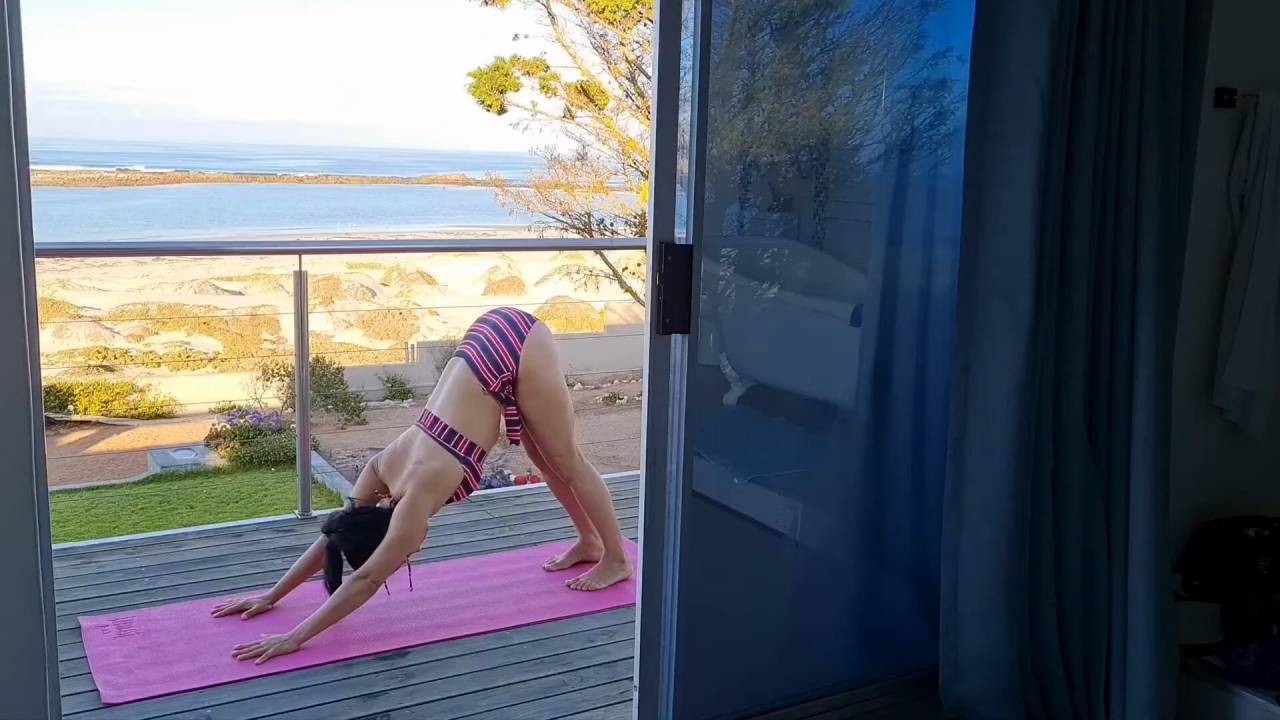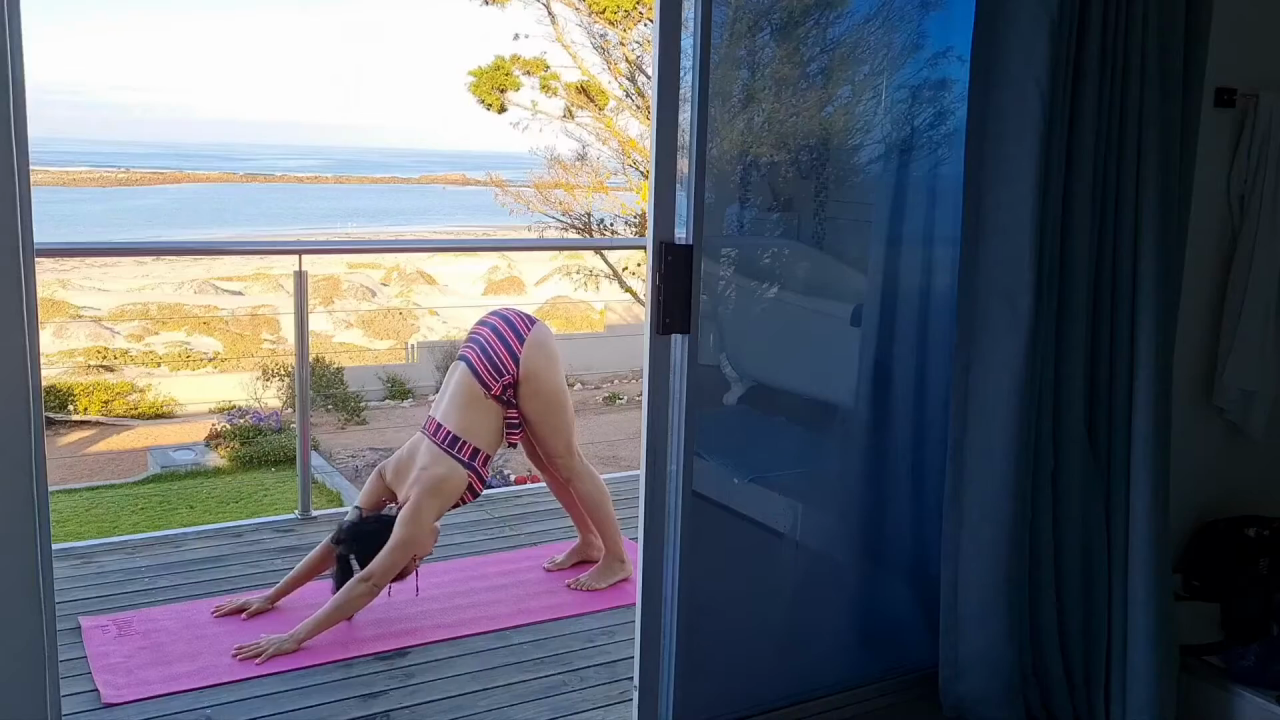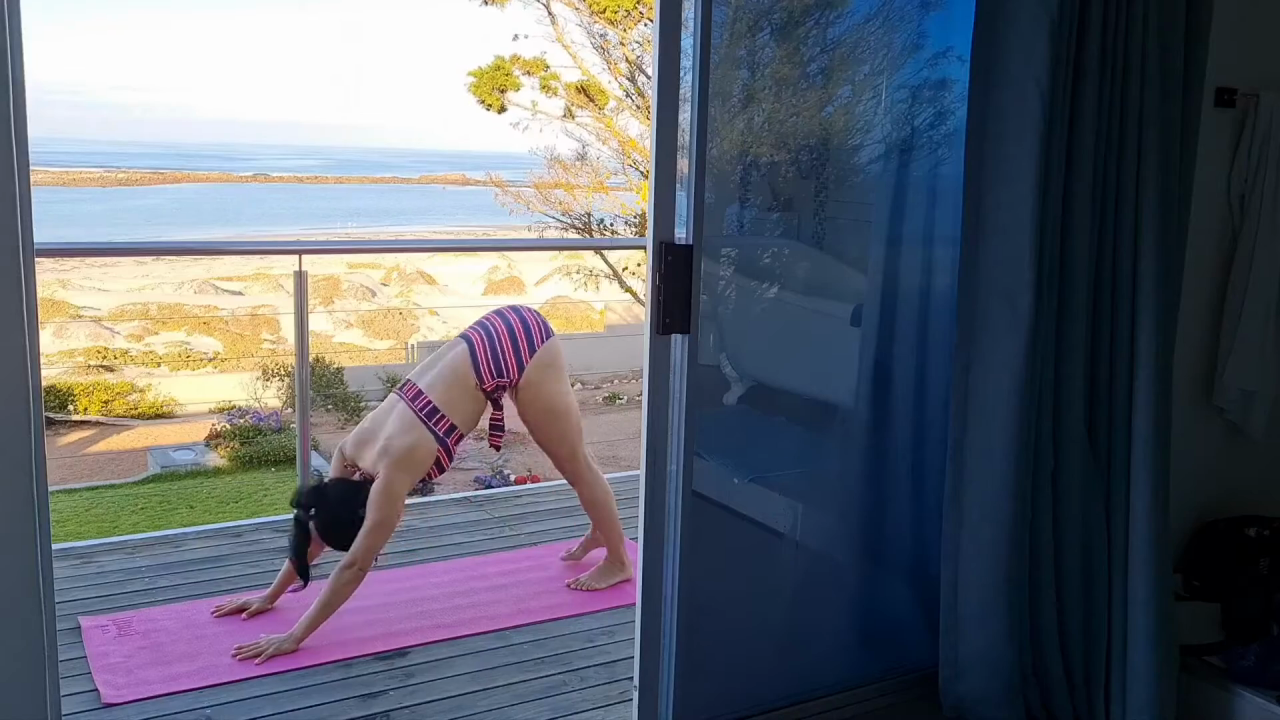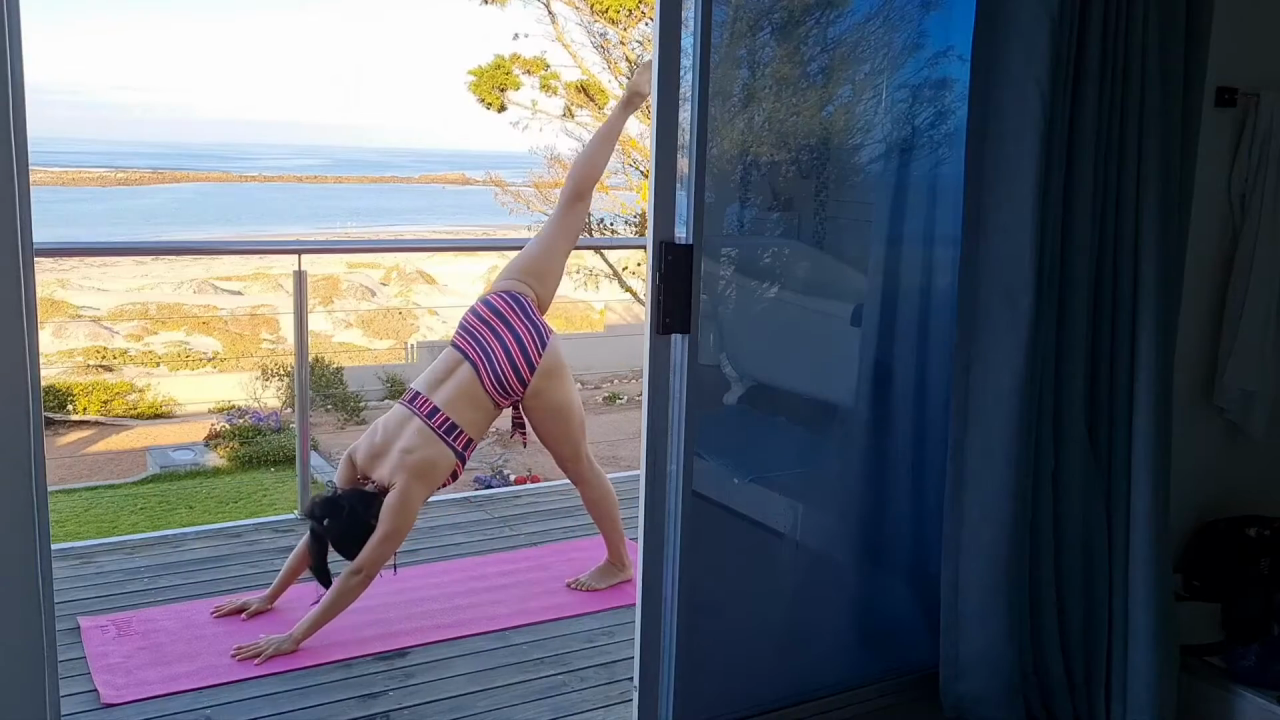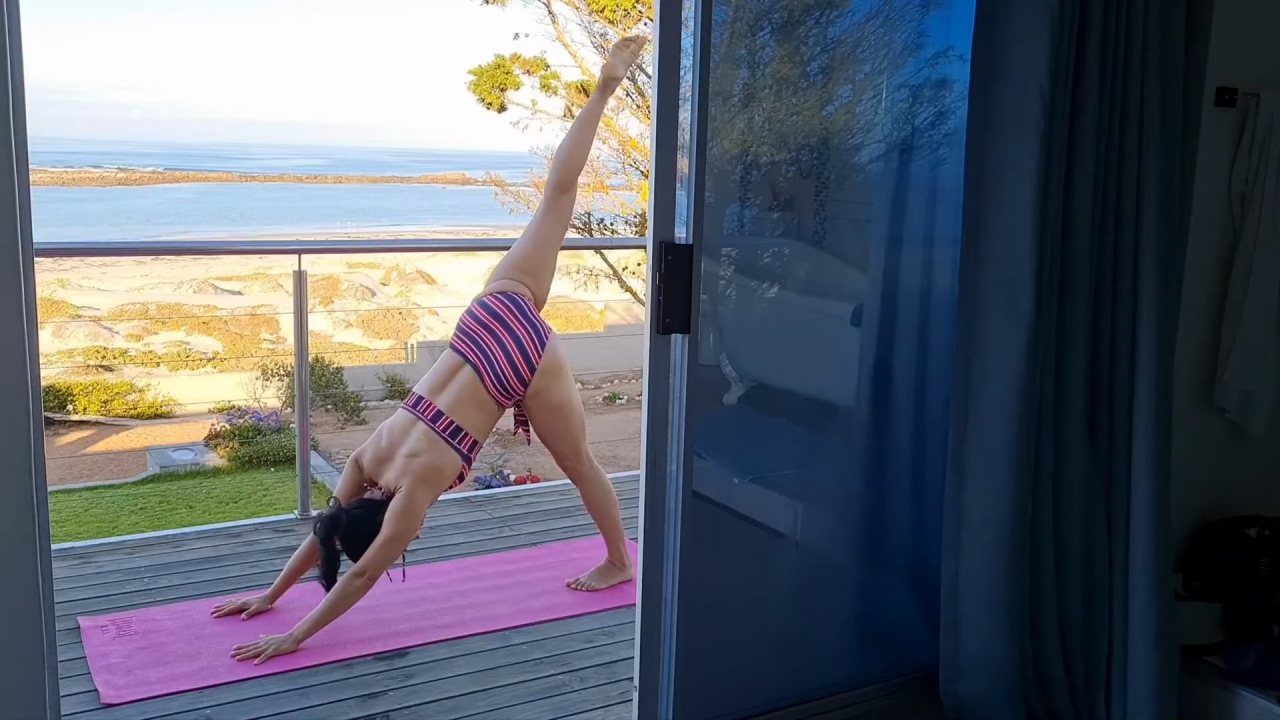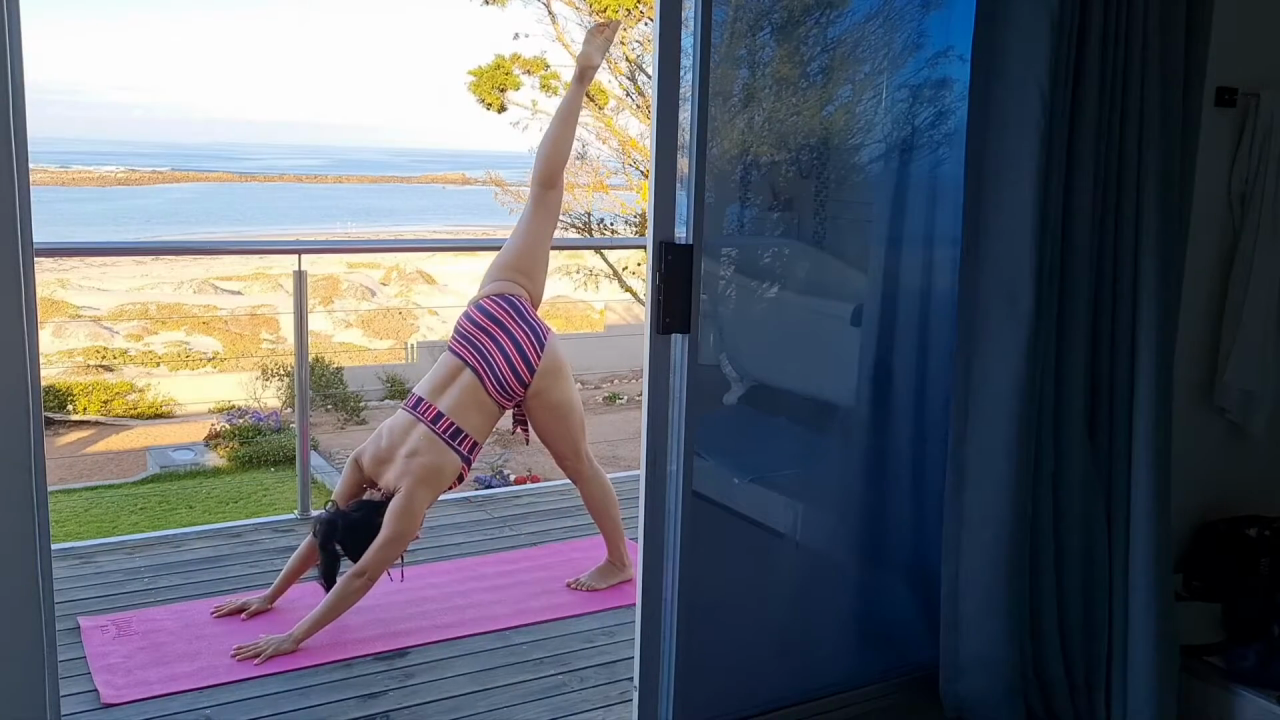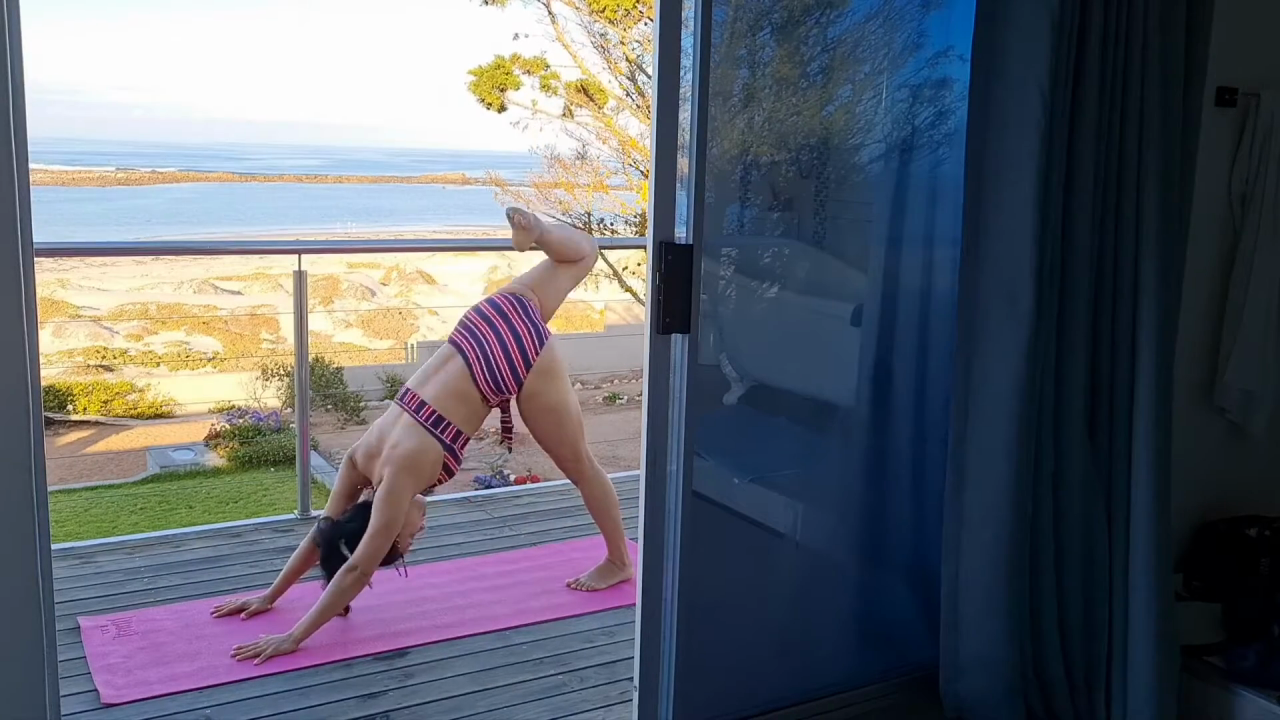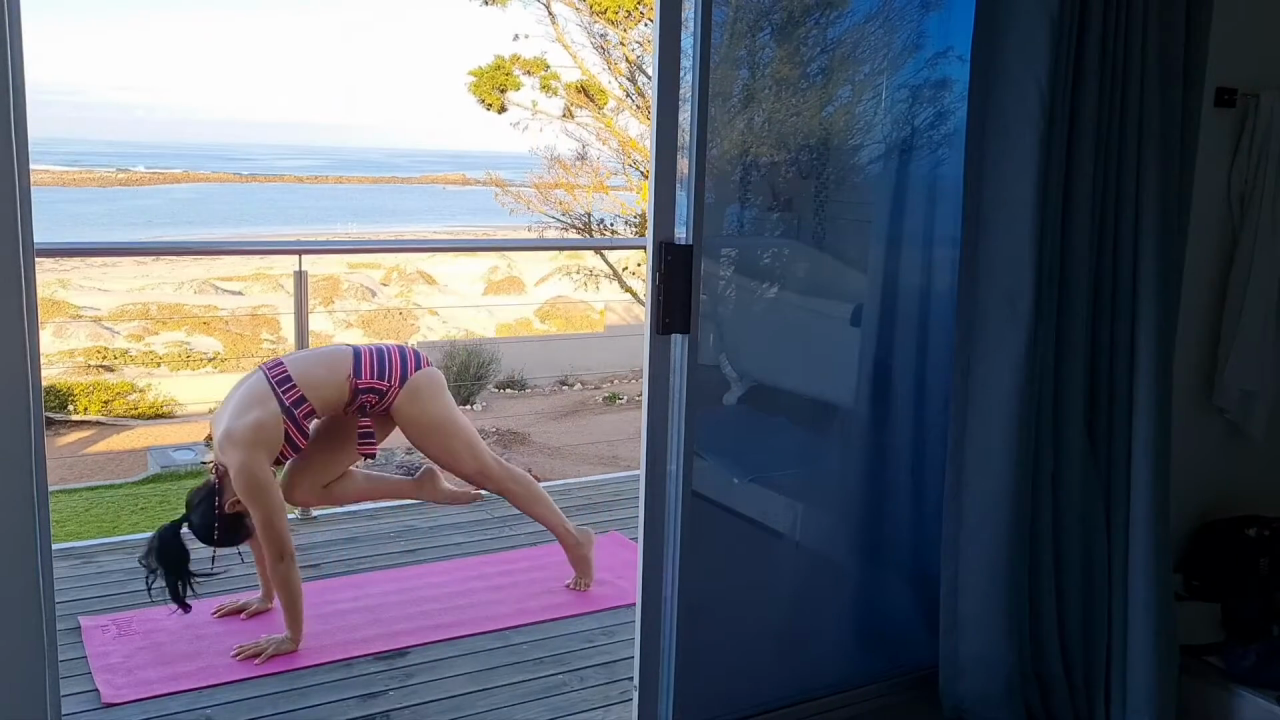
dt=0.4s
person 1, frame 1
left shoulder: (419, 489)
right shoulder: (384, 467)
left elbow: (367, 580)
right elbow: (335, 534)
left wrist: (295, 637)
right wrist: (271, 596)
left hip: (513, 344)
right hip: (494, 338)
left knee: (566, 461)
right knee: (545, 461)
left ankle: (616, 559)
right ankle: (589, 543)
person 1, frame 2
left shoulder: (427, 494)
right shoulder: (393, 473)
left elbow: (370, 582)
right elbow: (340, 540)
left wrist: (295, 638)
right wrist: (271, 597)
left hip: (513, 345)
right hip: (497, 339)
left knee: (565, 462)
right knee: (545, 461)
left ankle: (617, 559)
right ankle: (588, 544)
person 1, frame 3
left shoulder: (391, 469)
right shoulder: (353, 449)
left elbow: (354, 567)
right elbow: (316, 528)
left wrist: (294, 637)
right wrist: (269, 595)
left hip: (515, 348)
left knee: (573, 459)
right knee: (566, 456)
left ankle: (617, 561)
person 1, frame 4
left shoulder: (407, 484)
right shoulder: (361, 457)
left elbow: (359, 574)
right elbow: (320, 529)
left wrist: (294, 637)
right wrist: (269, 595)
left hip: (520, 351)
right hip: (498, 316)
left knee: (577, 464)
right knee: (570, 203)
left ankle: (619, 564)
right ankle: (627, 105)
person 1, frame 5
left shoulder: (412, 486)
right shoulder: (370, 459)
left elbow: (362, 575)
right elbow: (324, 530)
left wrist: (292, 637)
right wrist: (268, 596)
left hip: (519, 353)
right hip: (496, 316)
left knee: (577, 464)
right knee: (557, 194)
left ankle: (620, 563)
right ankle: (604, 89)
person 1, frame 6
left shoulder: (411, 487)
right shoulder: (371, 458)
left elbow: (360, 577)
right elbow: (325, 530)
left wrist: (292, 638)
right wrist: (267, 597)
left hip: (518, 351)
right hip: (495, 318)
left knee: (579, 465)
right knee: (543, 190)
left ankle: (621, 564)
right ankle: (581, 78)
person 1, frame 7
left shoulder: (400, 474)
right shoulder: (364, 456)
left elbow: (354, 570)
right elbow: (320, 532)
left wrist: (295, 634)
right wrist: (269, 597)
left hip: (511, 348)
right hip: (491, 325)
left knee: (575, 463)
left ankle: (619, 560)
person 1, frame 8
left shoulder: (242, 458)
right shoulder: (225, 438)
left elbow: (280, 551)
right elbow: (261, 524)
left wrist: (293, 637)
right wrist: (266, 594)
left hip: (390, 376)
right hip: (370, 383)
left knee: (485, 470)
right knee: (301, 488)
left ankle: (573, 540)
right ankle: (421, 487)
